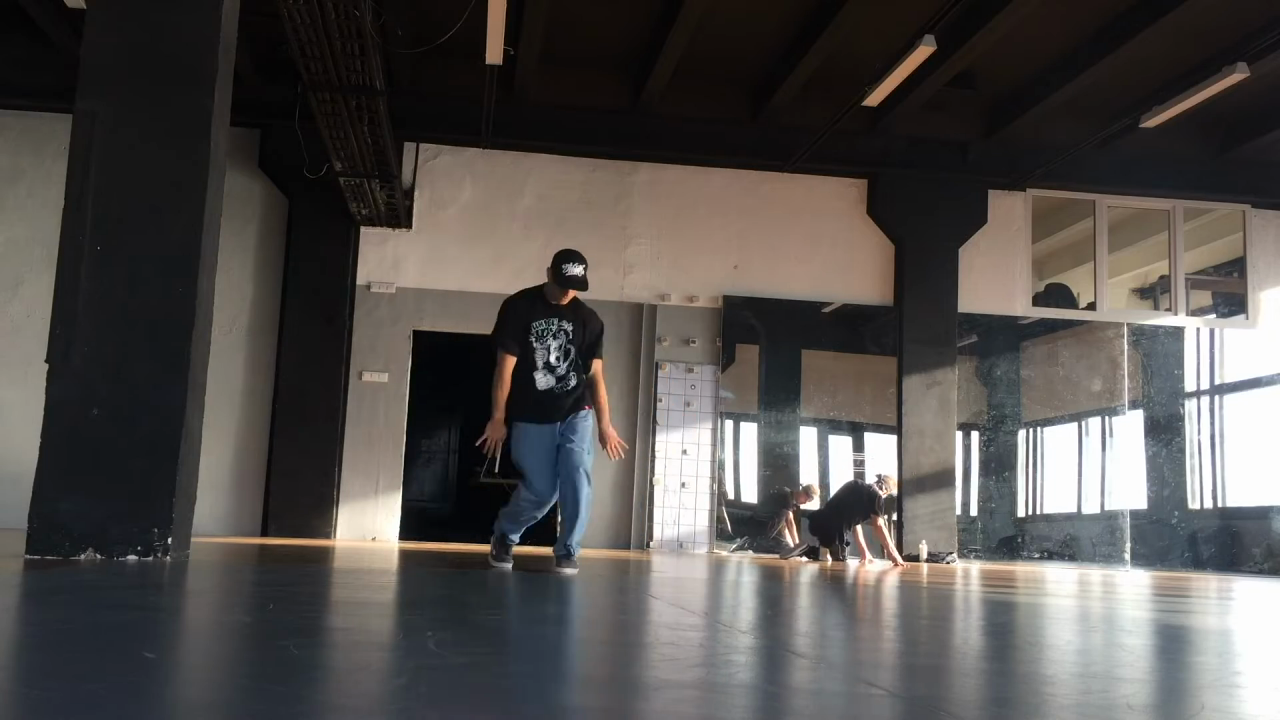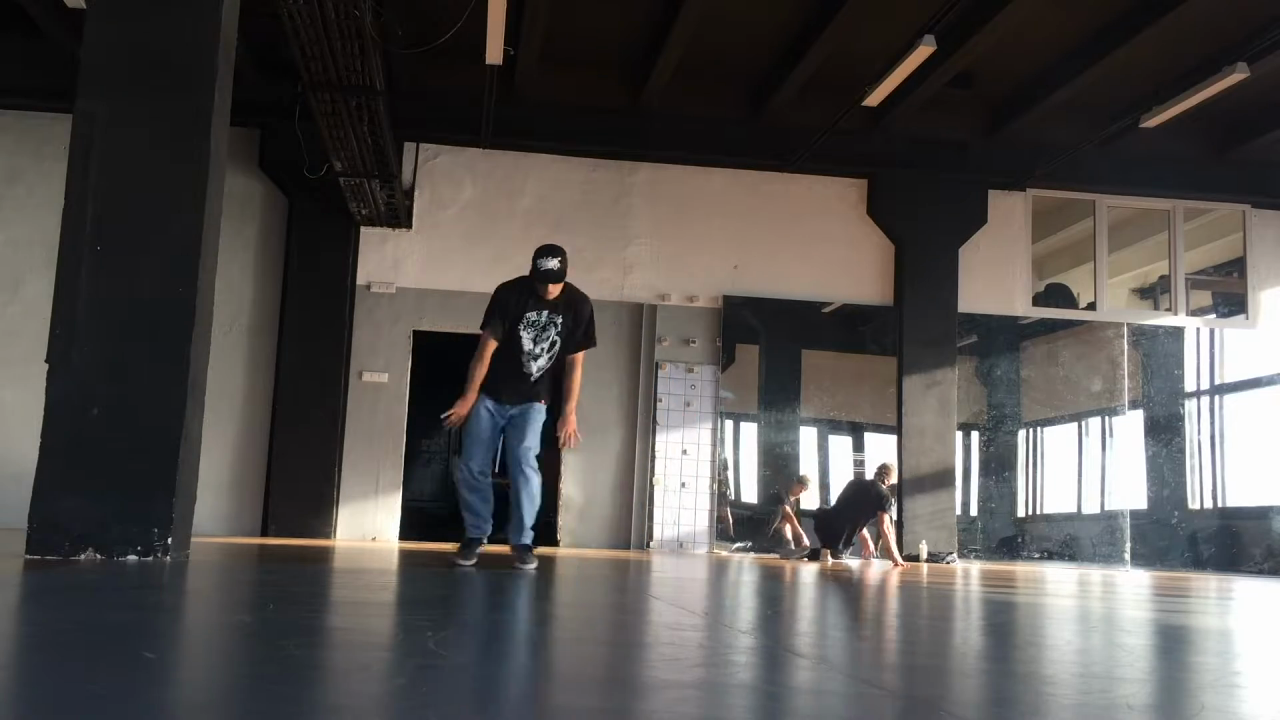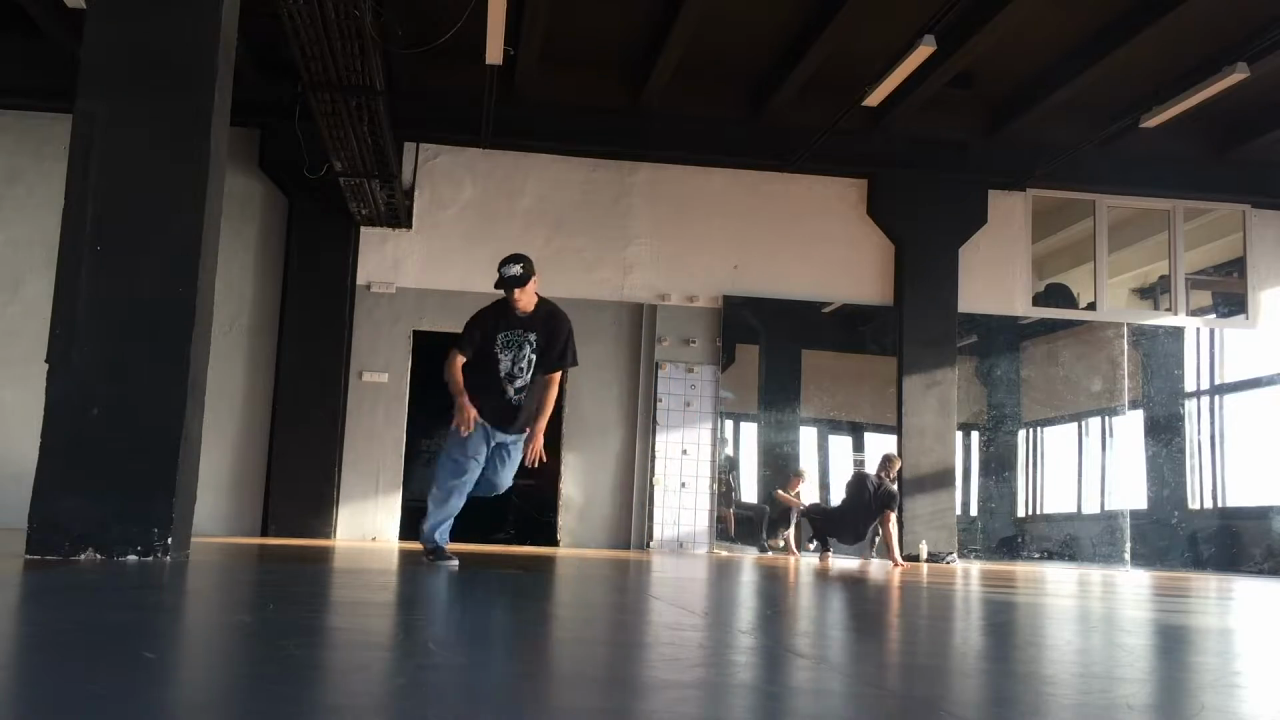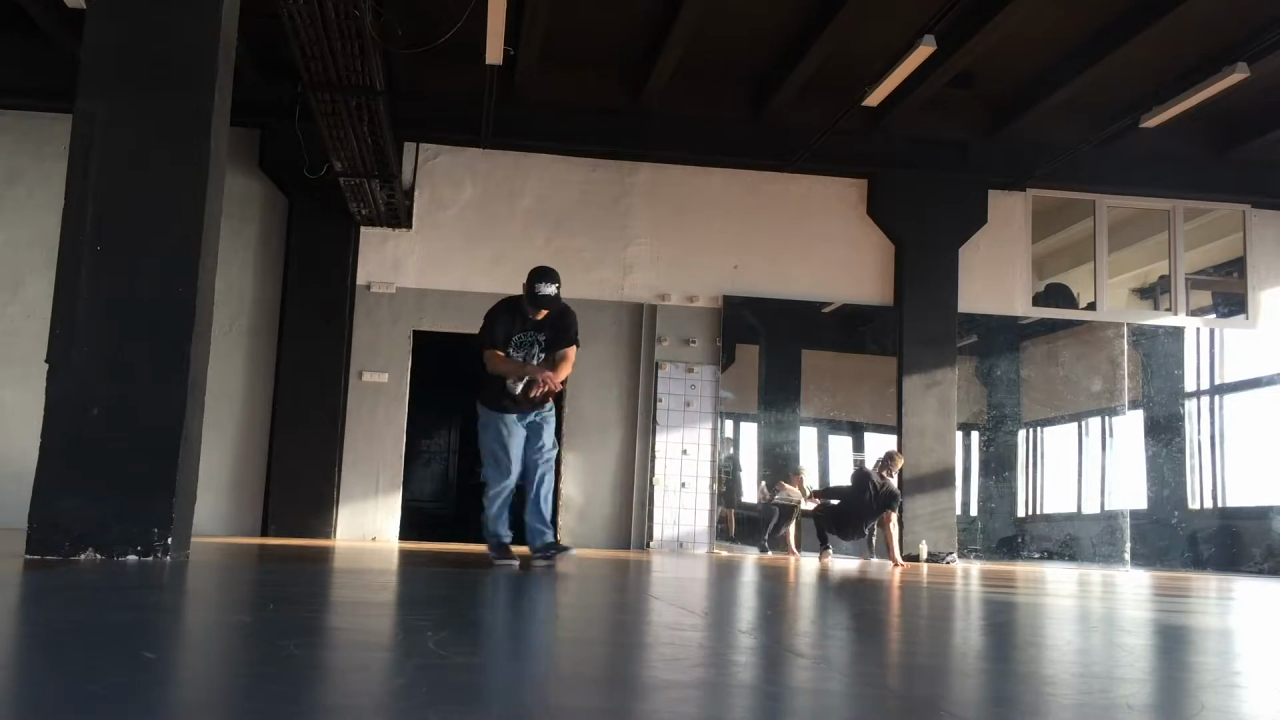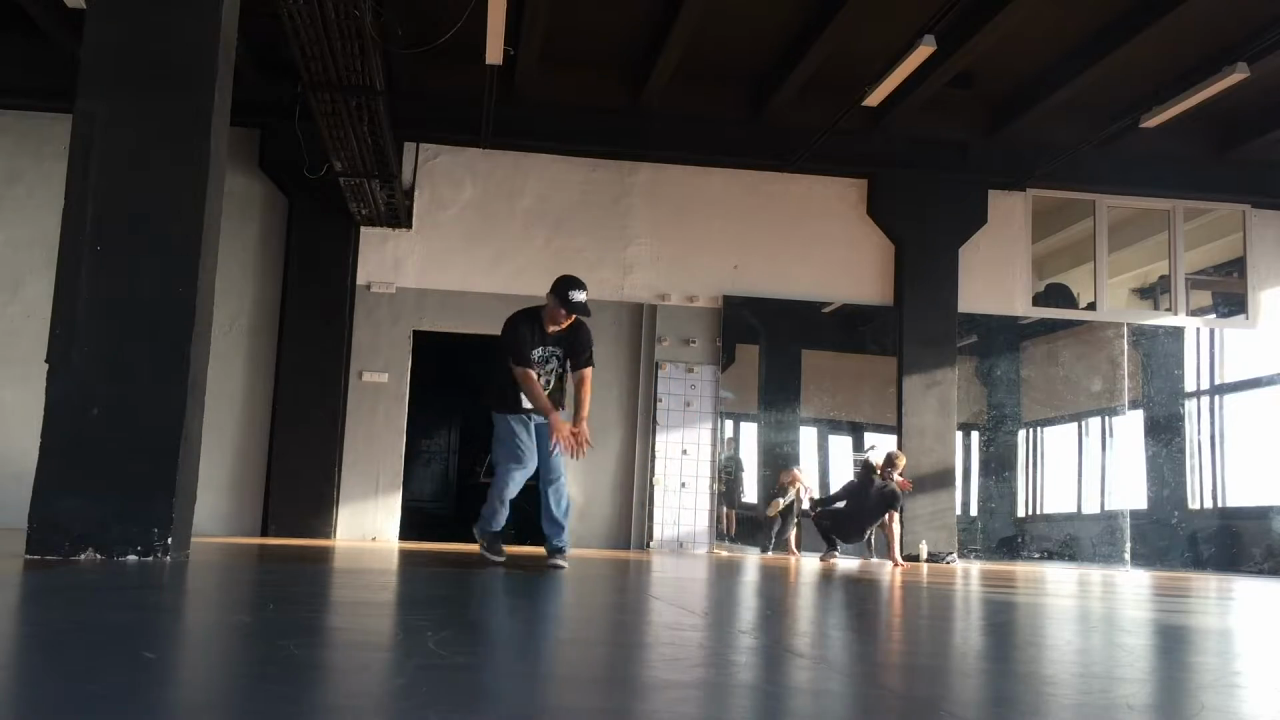
dt=0.2s
person 1, frame 1
left shoulder: (588, 319)
right shoulder: (518, 307)
left elbow: (594, 374)
right elbow: (505, 366)
left wrist: (605, 424)
right wrist: (497, 418)
left hip: (575, 413)
right hip: (530, 416)
left knee: (577, 476)
right knee: (540, 489)
left ankle: (568, 551)
right ankle: (505, 535)
person 1, frame 2
left shoulder: (579, 306)
right shoulder: (509, 294)
left elbow: (575, 362)
right elbow: (487, 346)
left wrist: (569, 411)
right wrist: (469, 396)
left hip: (531, 400)
right hip: (491, 396)
left knee: (524, 464)
right knee: (473, 465)
left ankle: (522, 541)
right ankle: (475, 535)
person 1, frame 3
left shoulder: (556, 322)
right shoulder: (487, 318)
left elbow: (552, 380)
right elbow: (454, 363)
left wrist: (538, 430)
right wrist: (462, 402)
left hip: (517, 421)
right hip: (476, 412)
left knee: (496, 483)
right knee: (459, 475)
right ankle: (433, 540)
person 1, frame 4
left shoulder: (564, 317)
right shoulder: (500, 314)
left elbow: (566, 360)
right elbow: (493, 362)
left wrist: (551, 378)
right wrist: (531, 370)
left hip: (539, 407)
right hip: (500, 406)
left knee: (541, 469)
right knee: (504, 472)
left ankle: (542, 543)
right ankle: (497, 540)
person 1, frame 5
left shoulder: (579, 332)
right shoulder: (519, 325)
left elbow: (583, 379)
right elbow: (526, 377)
left wrist: (580, 422)
right wrist: (555, 418)
left hip: (547, 415)
right hip: (513, 412)
left knee: (553, 476)
right knee: (521, 465)
left ankle: (556, 545)
right ankle: (489, 527)
